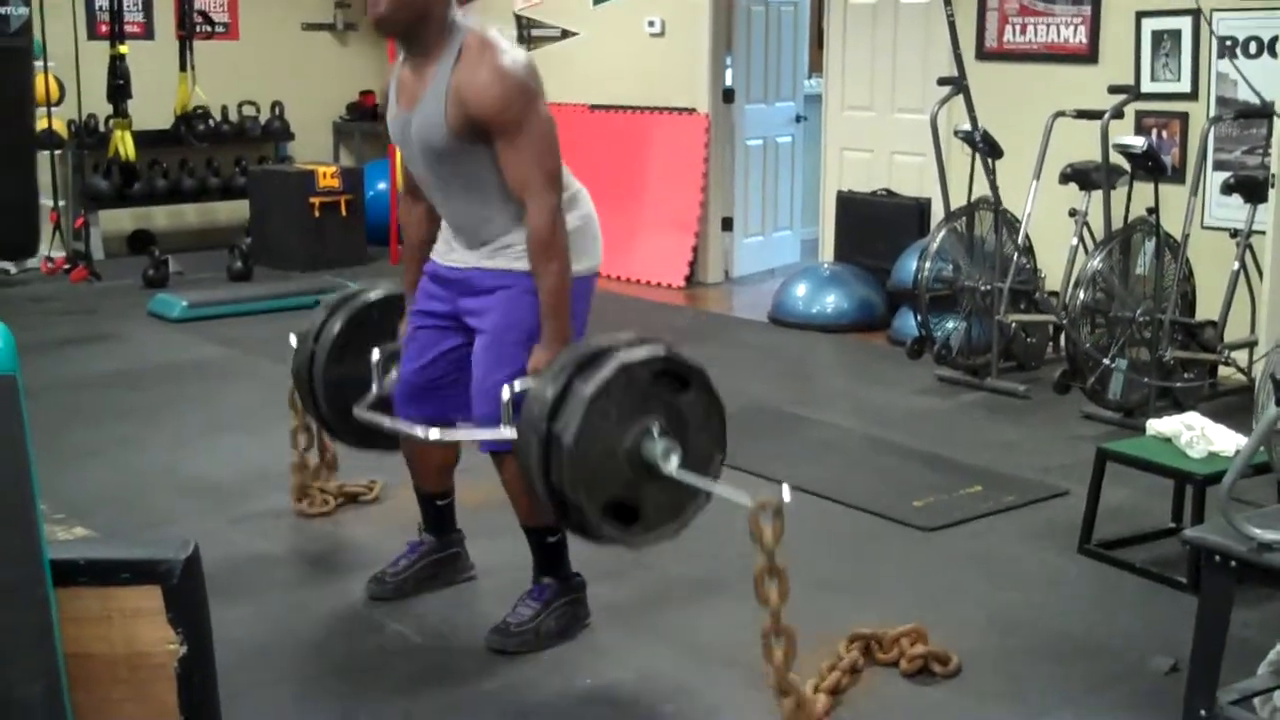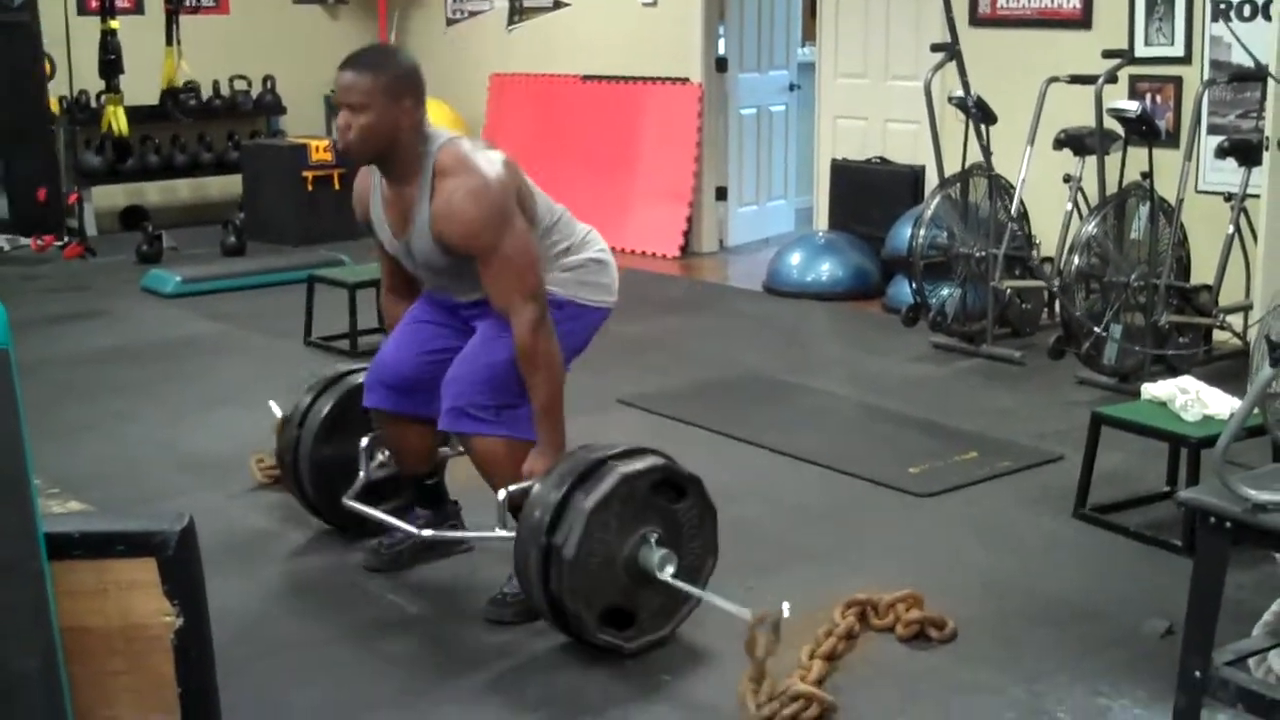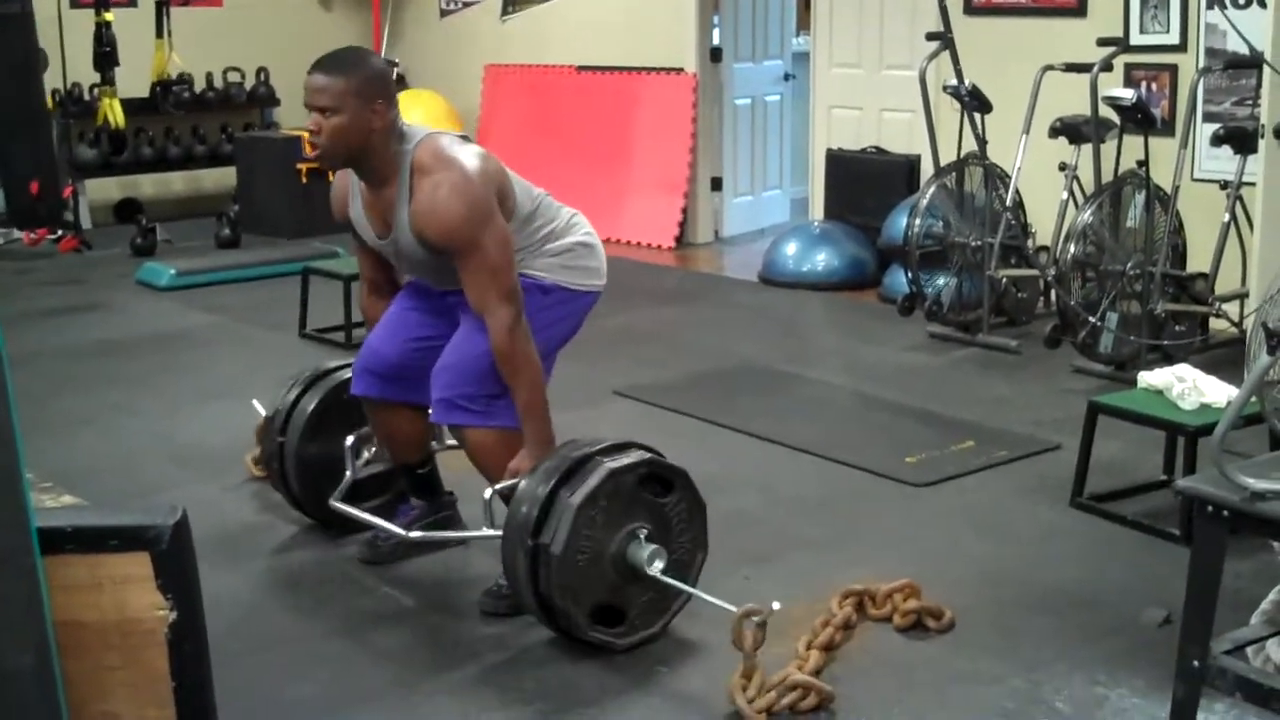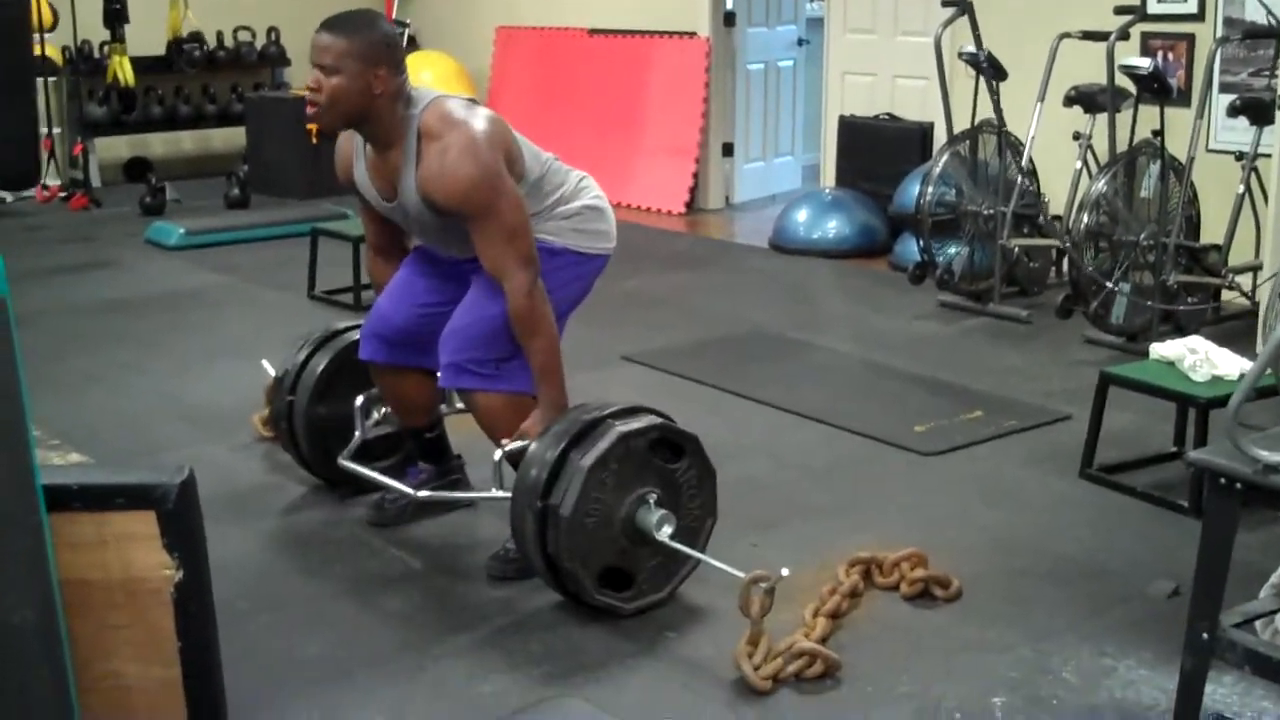
dt=0.5s
person 1, frame 1
left shoulder: (488, 74)
right shoulder: (403, 76)
left elbow: (542, 207)
left wrist: (555, 341)
right wrist: (414, 303)
left hip: (535, 262)
right hip: (458, 261)
left knee: (508, 428)
right knee: (415, 403)
left ankle: (559, 587)
right ankle: (441, 546)
person 1, frame 2
left shoulder: (468, 189)
right shoulder: (370, 187)
left elbow: (528, 320)
right elbow: (398, 290)
left wrist: (550, 450)
right wrist: (408, 357)
left hip: (563, 283)
left knee: (472, 406)
right knee: (387, 387)
right ankle: (435, 519)
person 1, frame 3
left shoulder: (446, 187)
right shoulder: (348, 187)
left elbow: (505, 319)
right elbow: (377, 286)
left wrist: (539, 447)
left hip: (550, 269)
right hip: (460, 271)
left knee: (465, 395)
right knee: (378, 374)
right ankle: (430, 507)
person 1, frame 4
left shoulder: (455, 152)
right shoulder: (353, 151)
left elbow: (521, 281)
right elbow: (385, 250)
left wrist: (553, 409)
right wrist: (401, 315)
left hip: (560, 232)
right hip: (470, 235)
left knee: (474, 359)
right knee: (387, 338)
right ankle: (438, 471)
